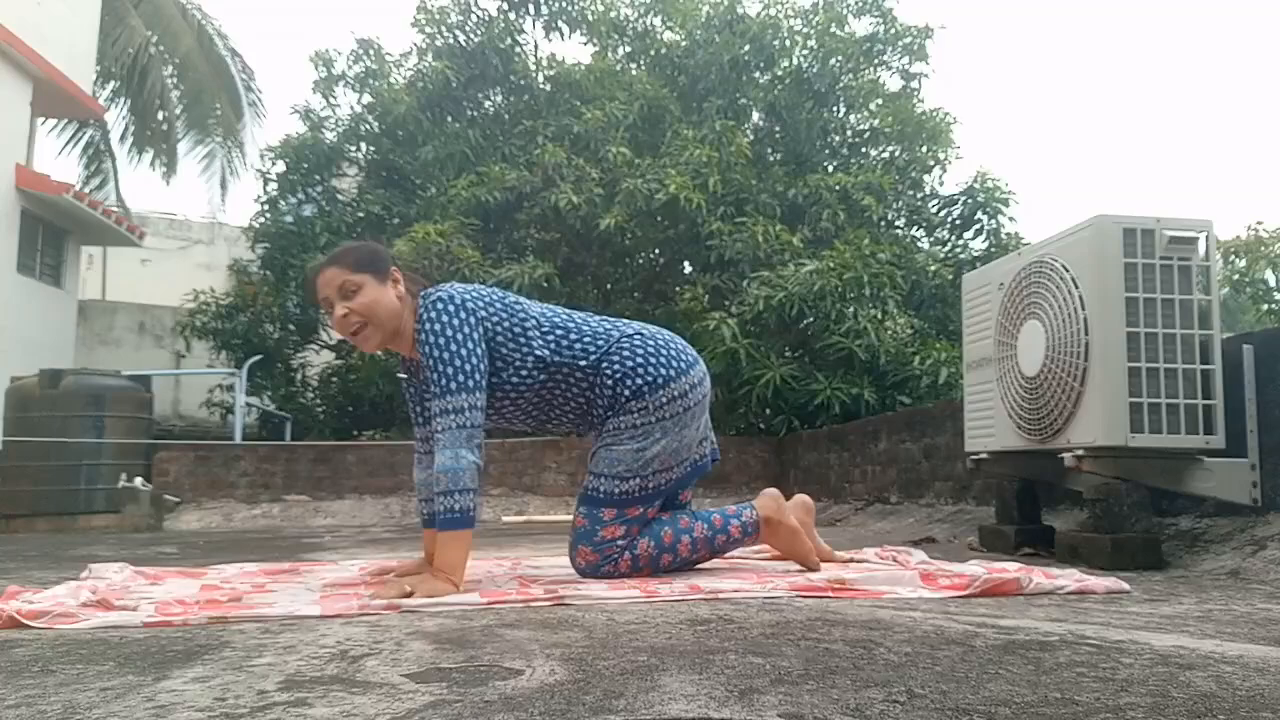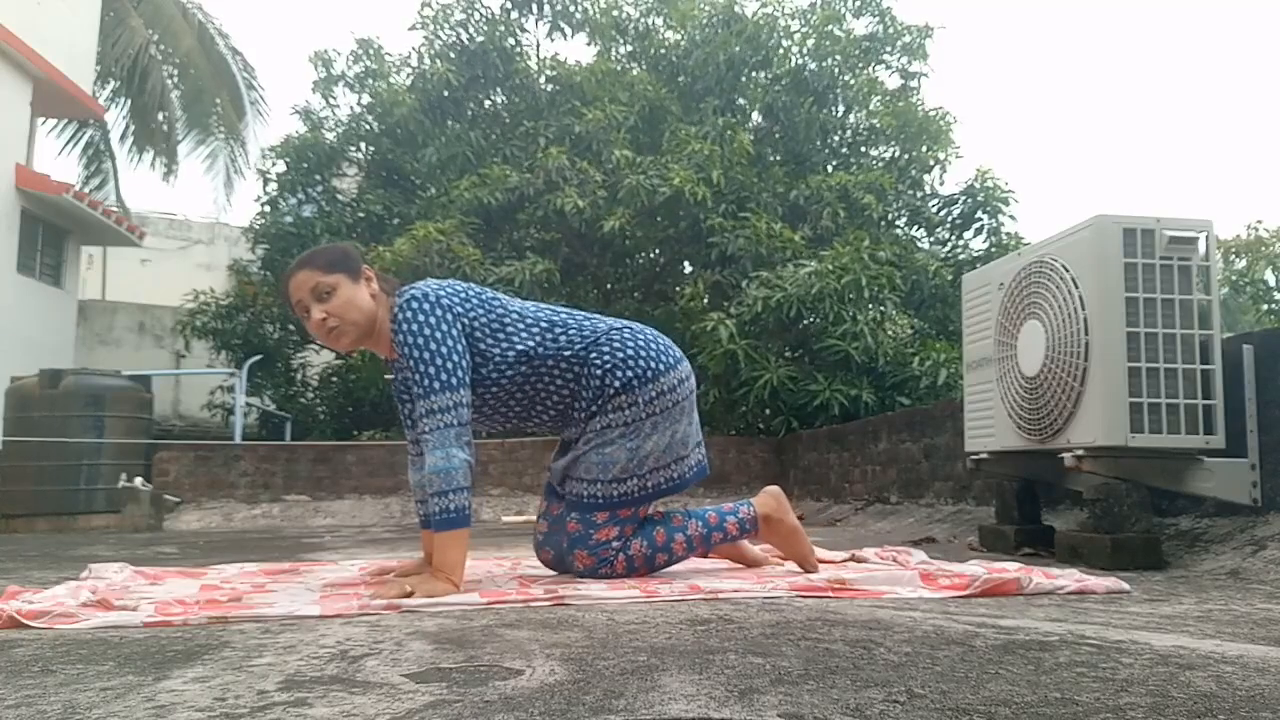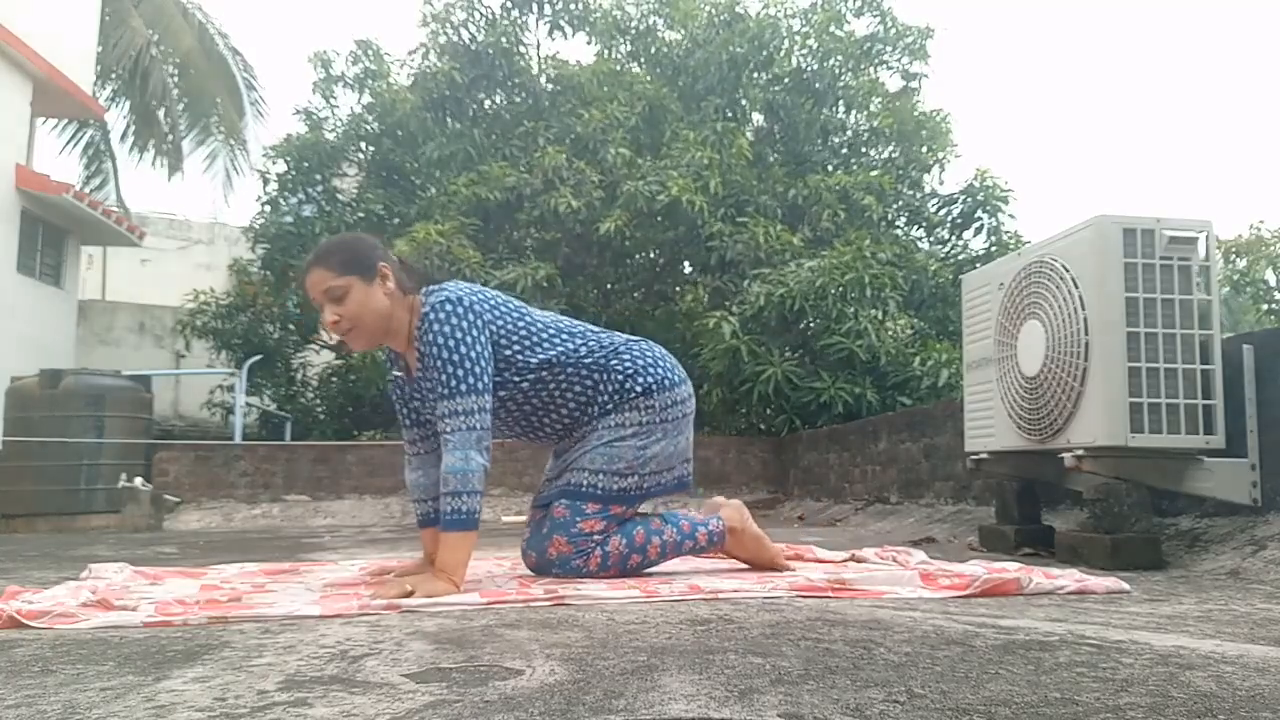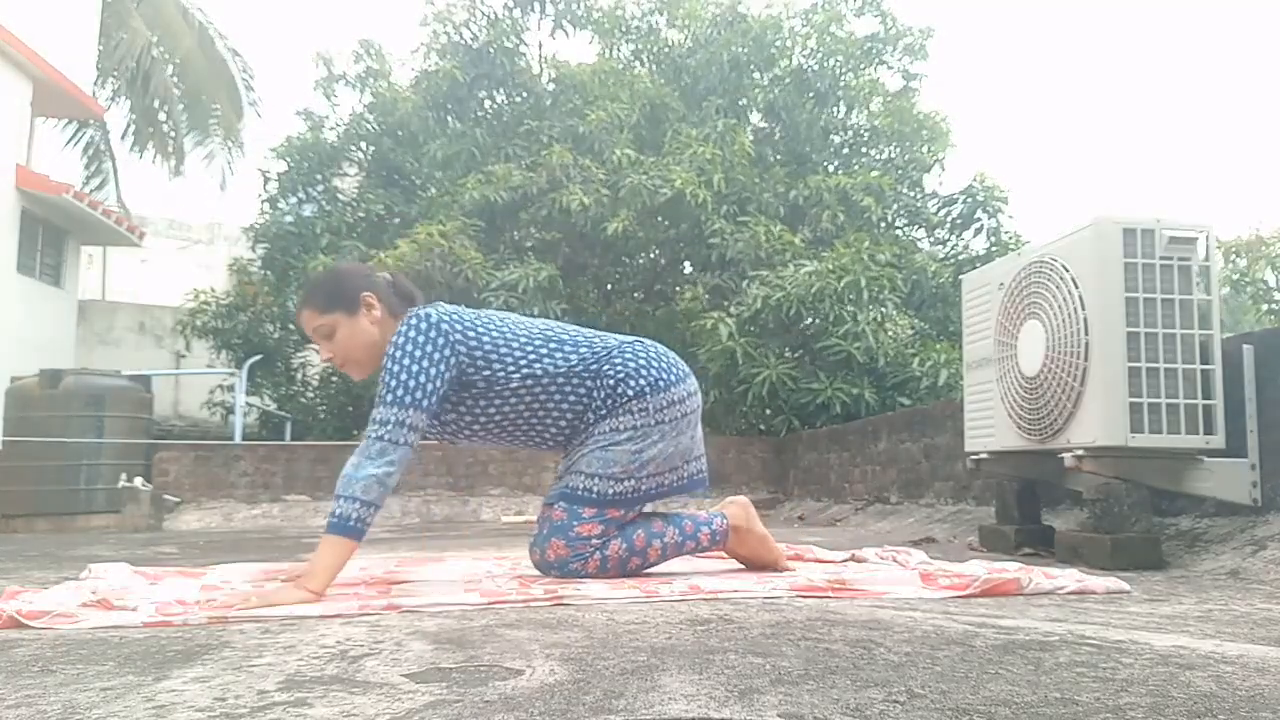
dt=0.7s
person 1, frame 1
left shoulder: (443, 311)
right shoulder: (415, 357)
left elbow: (459, 441)
right elbow: (431, 452)
left wrist: (447, 574)
right wrist: (432, 558)
left hip: (653, 380)
right hip: (648, 389)
left knee: (598, 553)
right knee: (654, 530)
left ankle: (761, 516)
right ankle: (788, 522)
person 1, frame 2
left shoulder: (418, 308)
right shoulder: (401, 354)
left elbow: (447, 438)
right elbow: (425, 451)
left wrist: (446, 575)
right wrist: (431, 557)
left hip: (636, 377)
right hip: (613, 393)
left knee: (593, 554)
right knee: (554, 545)
left ankle: (755, 514)
right ankle: (716, 534)
person 1, frame 3
left shoulder: (448, 311)
right shoulder: (399, 360)
left elbow: (464, 441)
right elbow: (424, 454)
left wrist: (447, 574)
right wrist: (432, 557)
left hip: (645, 395)
right hip: (594, 422)
left knee: (563, 553)
right knee: (542, 551)
left ankle: (724, 529)
right ankle: (705, 521)
person 1, frame 4
left shoulder: (422, 335)
right shoulder: (422, 357)
left elbow: (381, 456)
right elbow: (381, 456)
left wrist: (311, 582)
right wrist: (318, 567)
left hip: (646, 396)
right hip: (629, 407)
left knee: (562, 554)
right knee: (557, 545)
left ankle: (728, 527)
right ankle: (719, 519)
